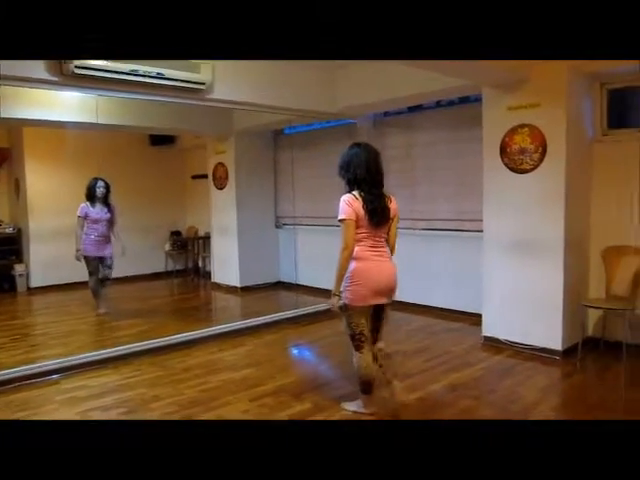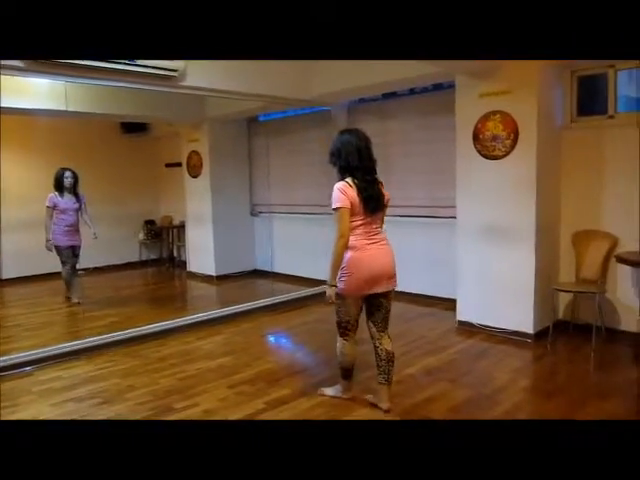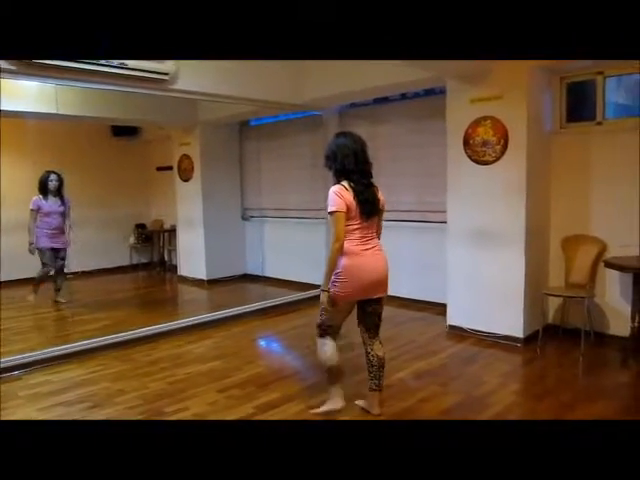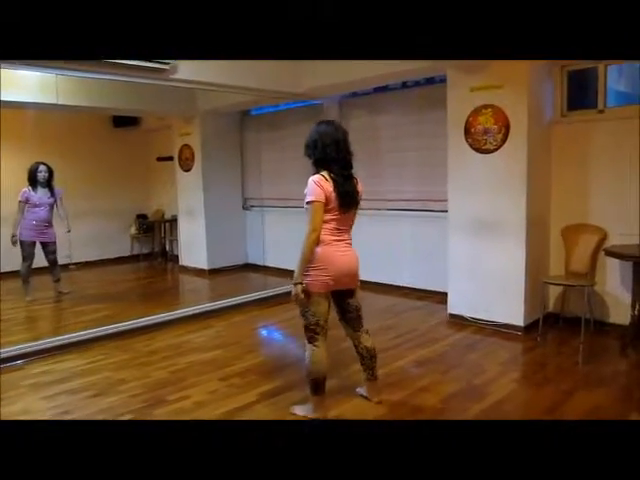
dt=0.4s
person 1, frame 1
left shoulder: (349, 201)
right shoulder: (389, 201)
left elbow: (347, 248)
right elbow: (391, 244)
left wrist: (336, 290)
left hip: (362, 276)
right hip: (387, 274)
left knee: (360, 342)
right knee: (373, 337)
left ankle: (366, 402)
person 1, frame 2
left shoulder: (343, 188)
right shoulder: (379, 187)
left elbow: (343, 237)
left wrist: (331, 280)
left hip: (358, 265)
right hip: (384, 261)
left knee: (346, 331)
right knee: (380, 331)
left ankle: (345, 388)
right ankle: (383, 396)
person 1, frame 3
left shoulder: (338, 192)
right shoulder: (375, 191)
left elbow: (338, 242)
left wrist: (325, 286)
left hip: (352, 270)
right hip: (378, 266)
left knee: (325, 332)
right knee: (372, 336)
left ankle: (336, 395)
right ankle: (374, 400)
person 1, frame 4
left shoulder: (317, 182)
right shoulder: (353, 182)
left elbow: (313, 233)
left wrist: (298, 277)
left hip: (322, 264)
right hip: (348, 260)
left knee: (315, 337)
right knee: (356, 328)
left ankle: (316, 406)
right ankle: (371, 387)
person 2, frame 1
left shoulder: (110, 207)
right shoulder: (85, 207)
left elbow: (113, 227)
right elbow: (79, 229)
left wrist: (121, 244)
right wrist: (78, 249)
left hip: (106, 244)
right hip: (90, 245)
left knee: (107, 274)
right knee: (94, 275)
left ankle: (99, 295)
right ankle: (99, 304)
person 2, frame 2
left shoulder: (79, 197)
right shoulder: (53, 197)
left elbow: (84, 214)
right elbow: (48, 219)
left wrist: (92, 228)
right wrist: (48, 238)
left hip: (75, 234)
right hip: (60, 235)
left knee: (73, 264)
right knee: (67, 265)
left ankle: (68, 292)
right ankle: (73, 294)
person 2, frame 3
left shoulder: (64, 200)
right shoulder: (37, 200)
left elbow: (67, 219)
right elbow: (32, 222)
left wrist: (67, 235)
right wrist: (31, 241)
left hip: (59, 237)
right hip: (43, 237)
left knee: (60, 267)
right knee: (48, 266)
left ankle: (57, 294)
right ankle: (34, 290)
person 2, frame 4
left shoulder: (55, 192)
right shoulder: (26, 192)
left elbow: (61, 209)
right elbow: (20, 214)
left wrist: (67, 223)
right wrist: (14, 233)
left hip: (47, 230)
right hip: (28, 230)
left knee: (53, 259)
right knee: (27, 261)
left ankle: (58, 286)
right ankle: (27, 292)
